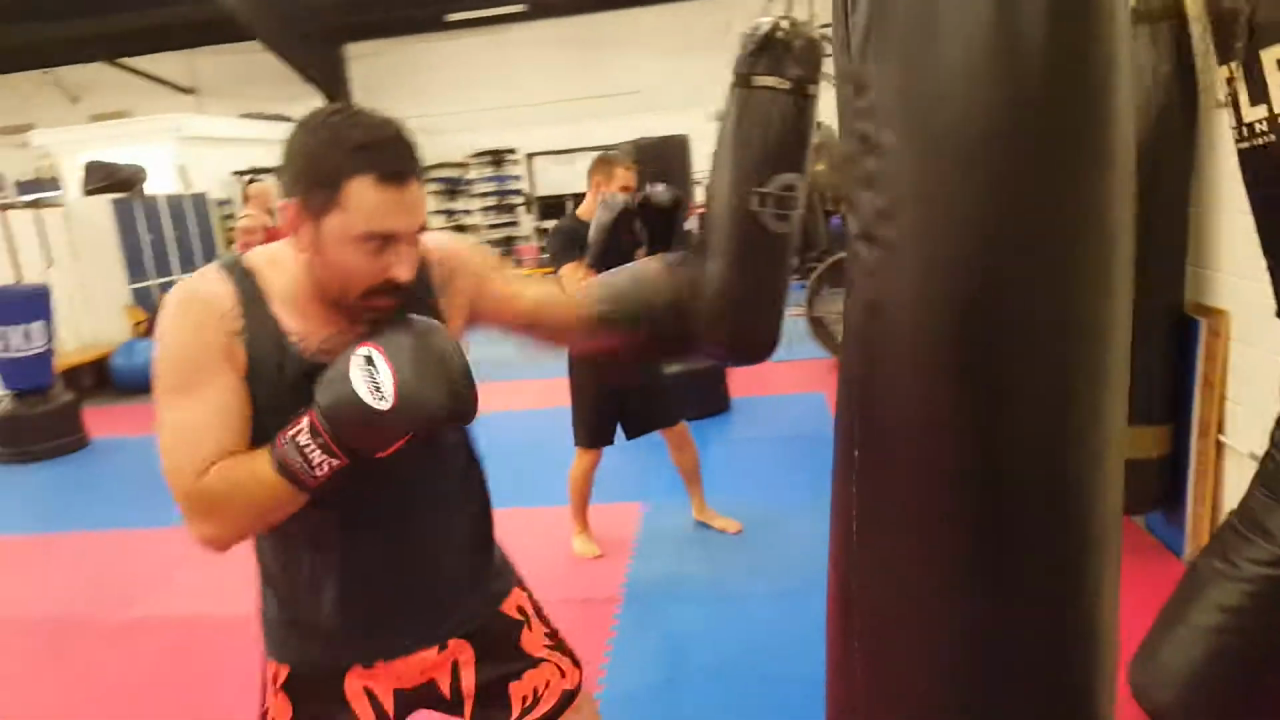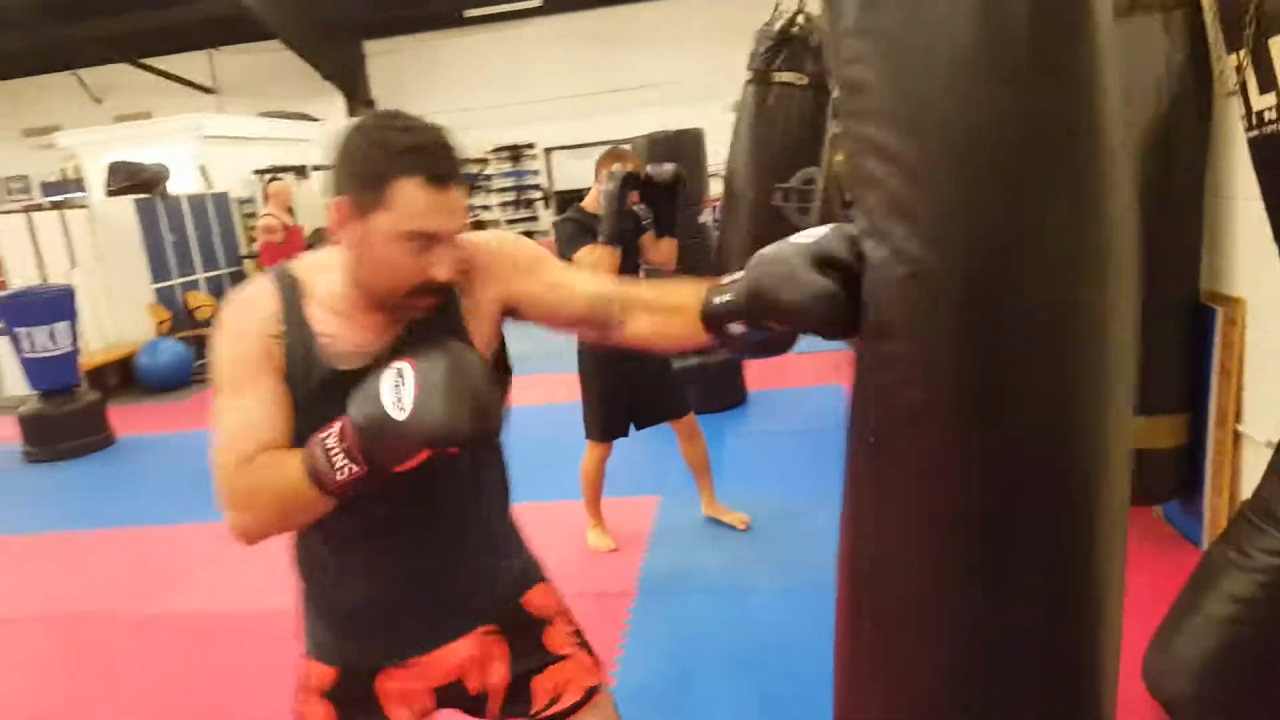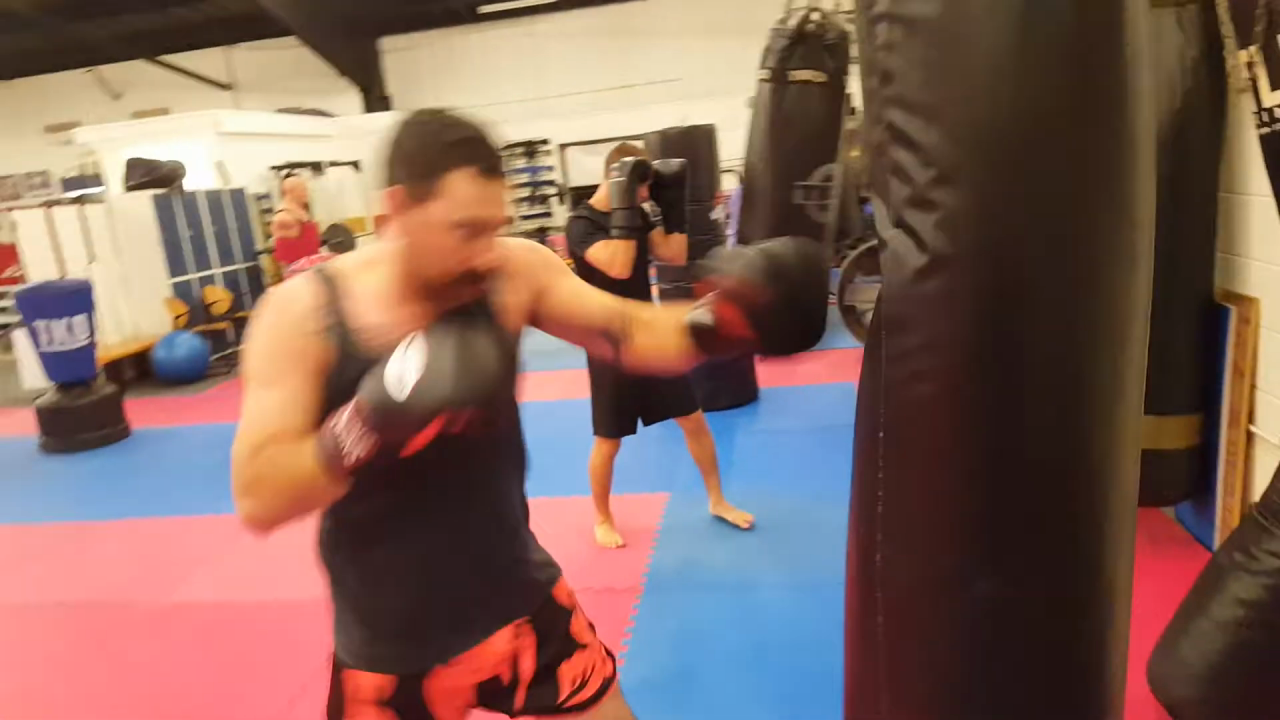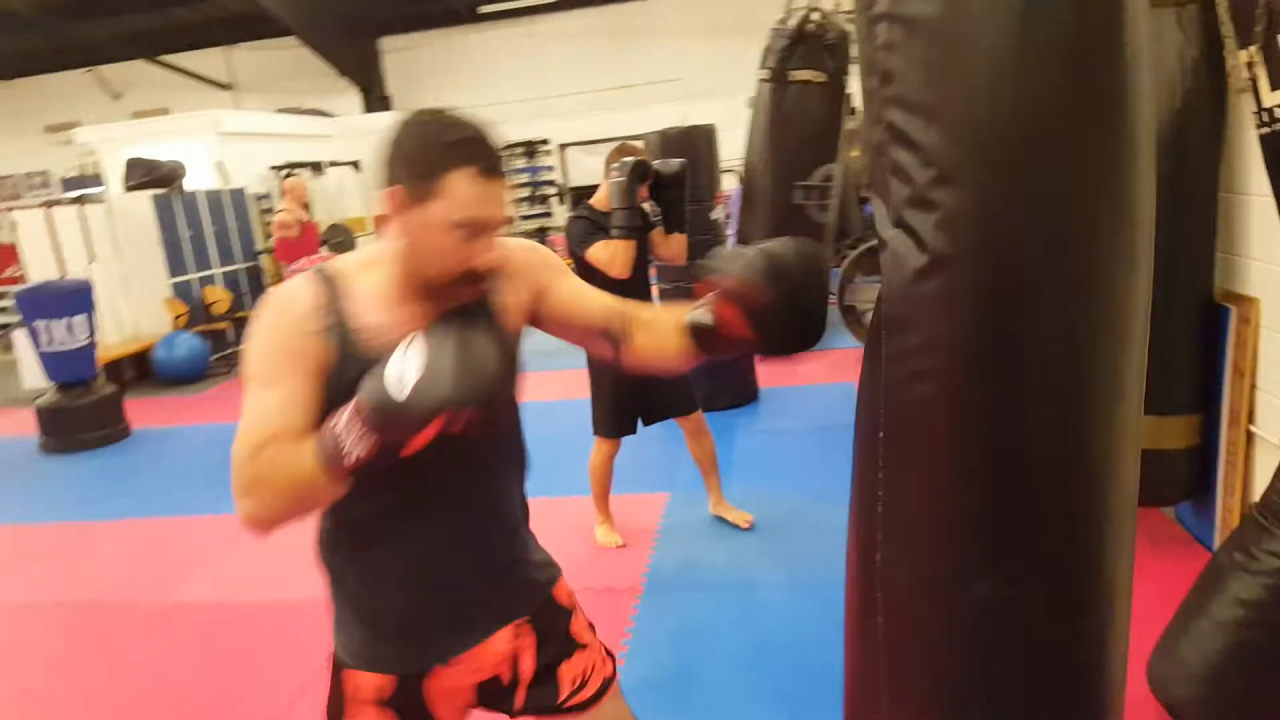
dt=0.1s
person 1, frame 1
left shoulder: (439, 267)
right shoulder: (213, 309)
left elbow: (552, 309)
right elbow: (211, 517)
left wrist: (639, 296)
right wrist: (333, 428)
person 1, frame 2
left shoulder: (483, 268)
right shoulder: (266, 315)
left elbow: (630, 312)
right elbow: (248, 509)
left wrist: (748, 298)
right wrist: (362, 438)
left hip: (495, 600)
person 1, frame 3
left shoulder: (511, 271)
right shoulder: (302, 311)
left elbow: (635, 333)
right elbow: (260, 499)
left wrist: (736, 310)
right wrist: (375, 419)
left hip: (516, 598)
person 1, frame 4
left shoulder: (512, 271)
right shoulder: (302, 312)
left elbow: (634, 334)
right elbow: (259, 499)
left wrist: (735, 310)
right wrist: (376, 418)
left hip: (515, 597)
person 2, frame 1
right shoulder: (566, 234)
right elbow: (581, 290)
right hip: (593, 356)
left knee: (677, 430)
right knee: (589, 451)
left ankle: (701, 508)
right ankle: (579, 529)
person 2, frame 2
left shoulder: (628, 215)
right shoulder: (572, 225)
left elbow: (665, 261)
right elbow: (604, 273)
left wrist: (664, 210)
right hip: (602, 348)
left knee: (686, 422)
right knee: (600, 444)
left ankle: (710, 503)
right ankle: (594, 522)
person 2, frame 3
left shoulder: (637, 212)
right shoulder: (582, 223)
left elbow: (675, 255)
right elbow: (618, 267)
left wrist: (674, 203)
right wrist: (623, 206)
left knee: (694, 420)
right knee: (608, 440)
left ankle: (717, 501)
right ankle: (602, 519)
person 2, frame 4
left shoulder: (638, 212)
right shoulder: (582, 223)
left elbow: (675, 256)
right elbow: (619, 267)
left wrist: (674, 203)
right wrist: (623, 206)
left knee: (694, 420)
right knee: (608, 440)
left ankle: (717, 502)
right ankle: (602, 519)
